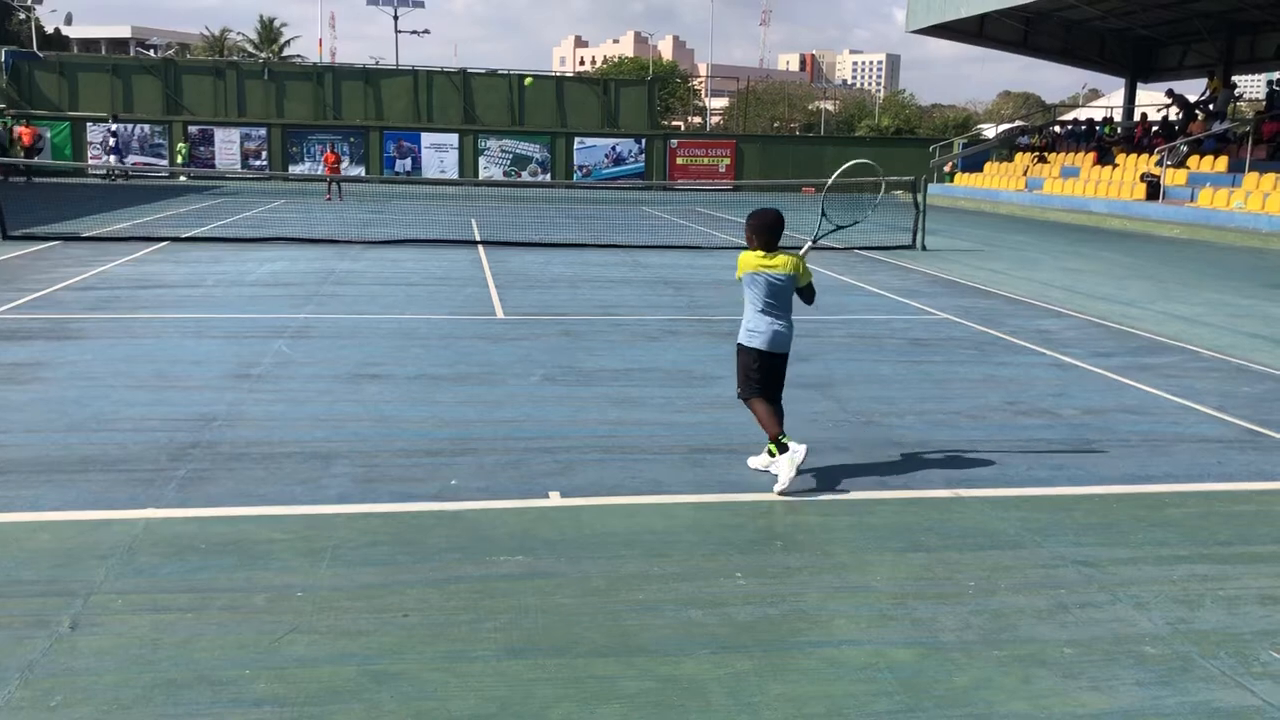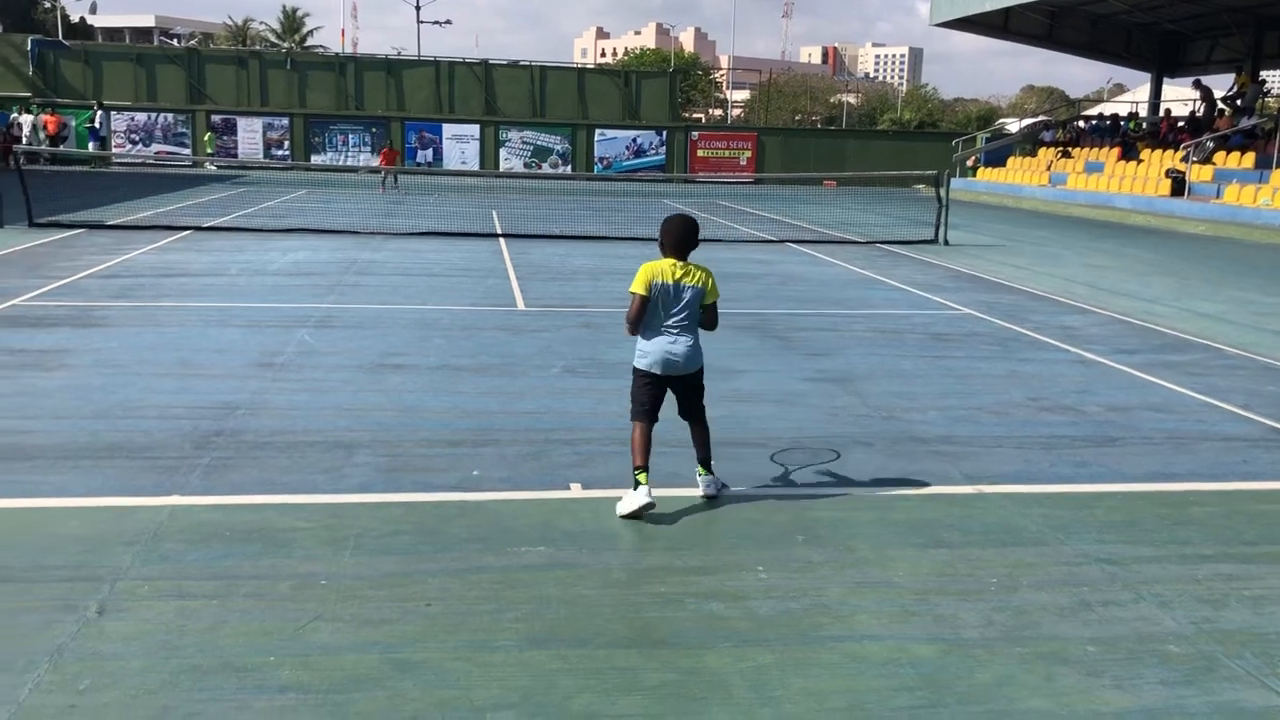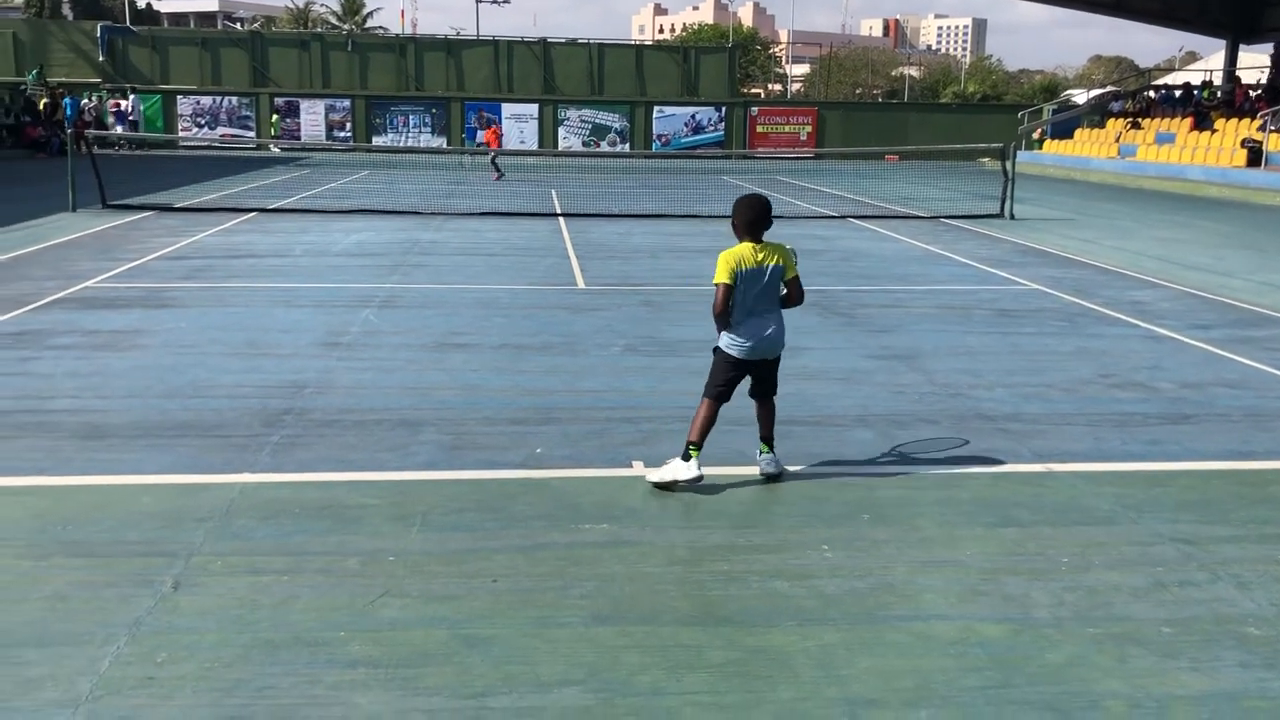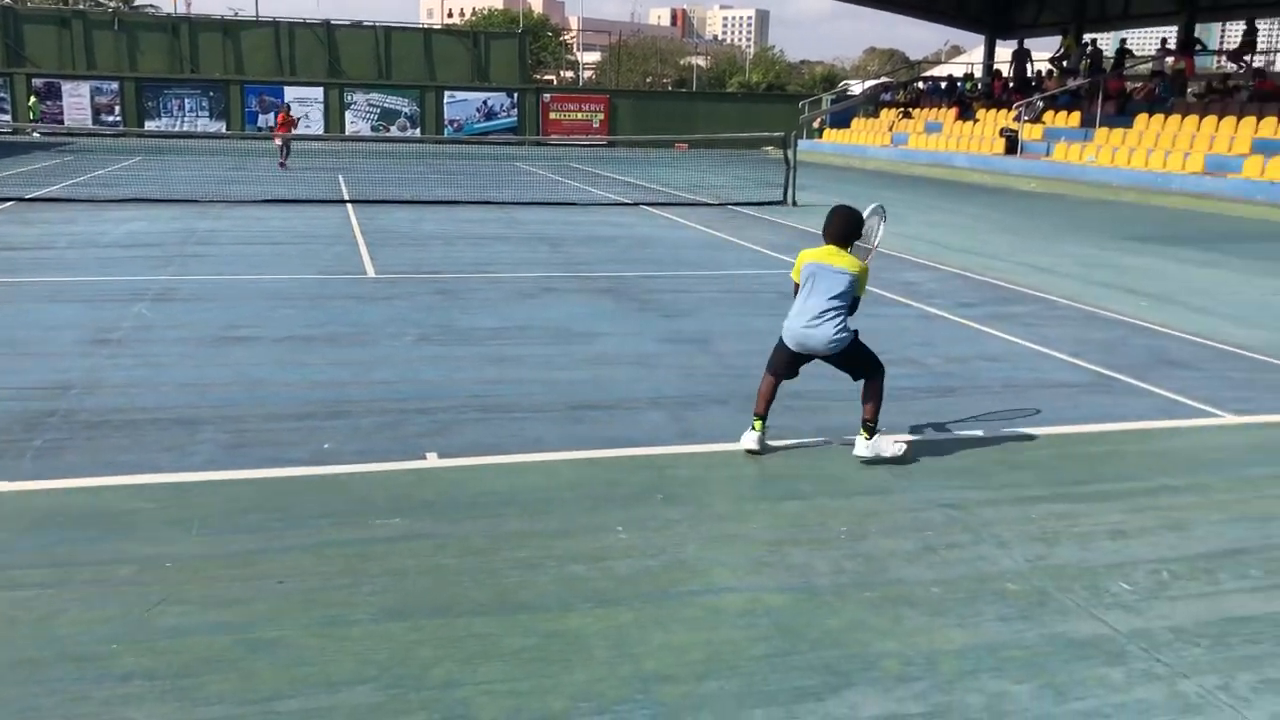
dt=1s
person 1, frame 1
left shoulder: (744, 260)
right shoulder: (795, 262)
right elbow: (809, 298)
left hip: (754, 340)
right hip: (781, 341)
left knee: (752, 397)
right knee: (772, 397)
left ankle: (787, 447)
right ankle: (773, 455)
person 1, frame 2
left shoulder: (649, 271)
right shoulder: (703, 277)
left elbow: (632, 317)
right elbow: (710, 323)
left wrist: (637, 327)
left hip: (650, 358)
right hip: (687, 359)
left knee: (641, 421)
right knee: (696, 417)
left ankle: (641, 487)
right ankle: (706, 477)
person 1, frame 3
left shoulder: (729, 258)
right shoulder: (782, 254)
left elbow: (720, 306)
right elbow: (797, 297)
left wrist: (724, 328)
left hip: (737, 344)
right hip: (772, 343)
left knee: (710, 400)
right knee: (764, 396)
left ankle: (688, 461)
right ankle: (768, 455)
person 1, frame 4
left shoulder: (806, 257)
right shoulder: (857, 267)
right elbow: (852, 307)
left hip: (796, 334)
right hip: (834, 338)
left knee: (773, 375)
right knee: (874, 374)
left ankle: (755, 432)
right ankle: (868, 439)
